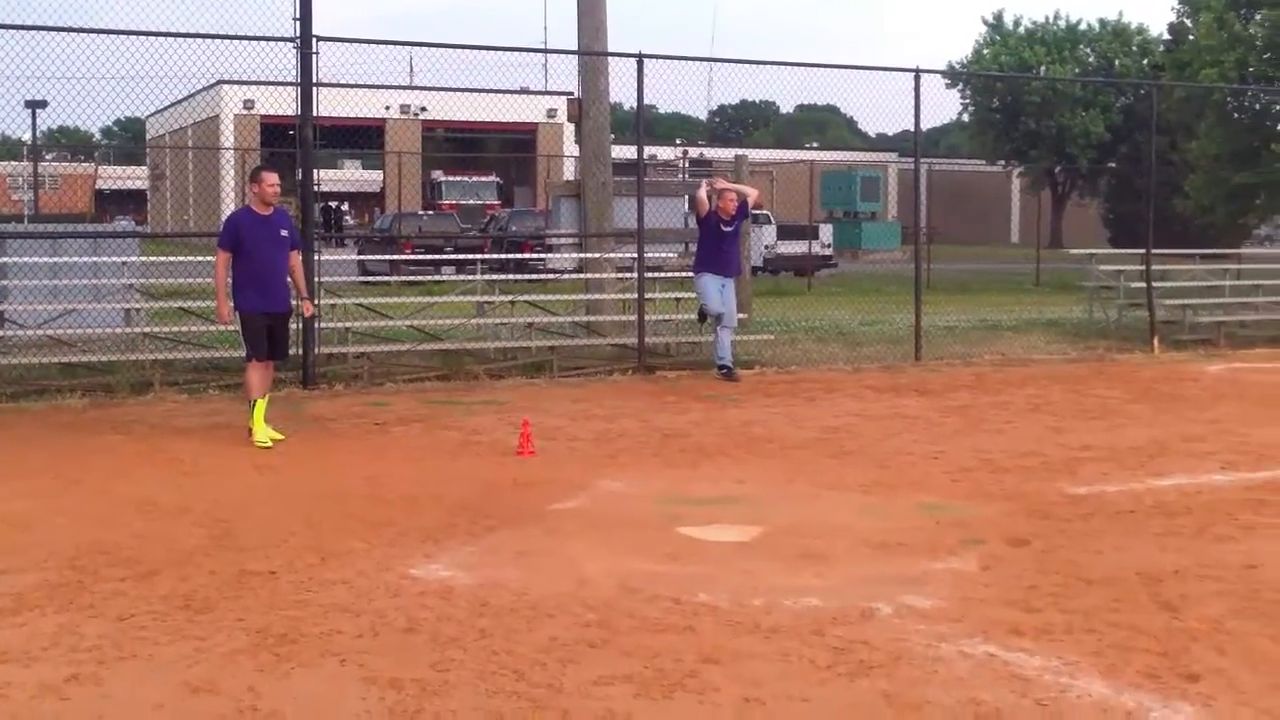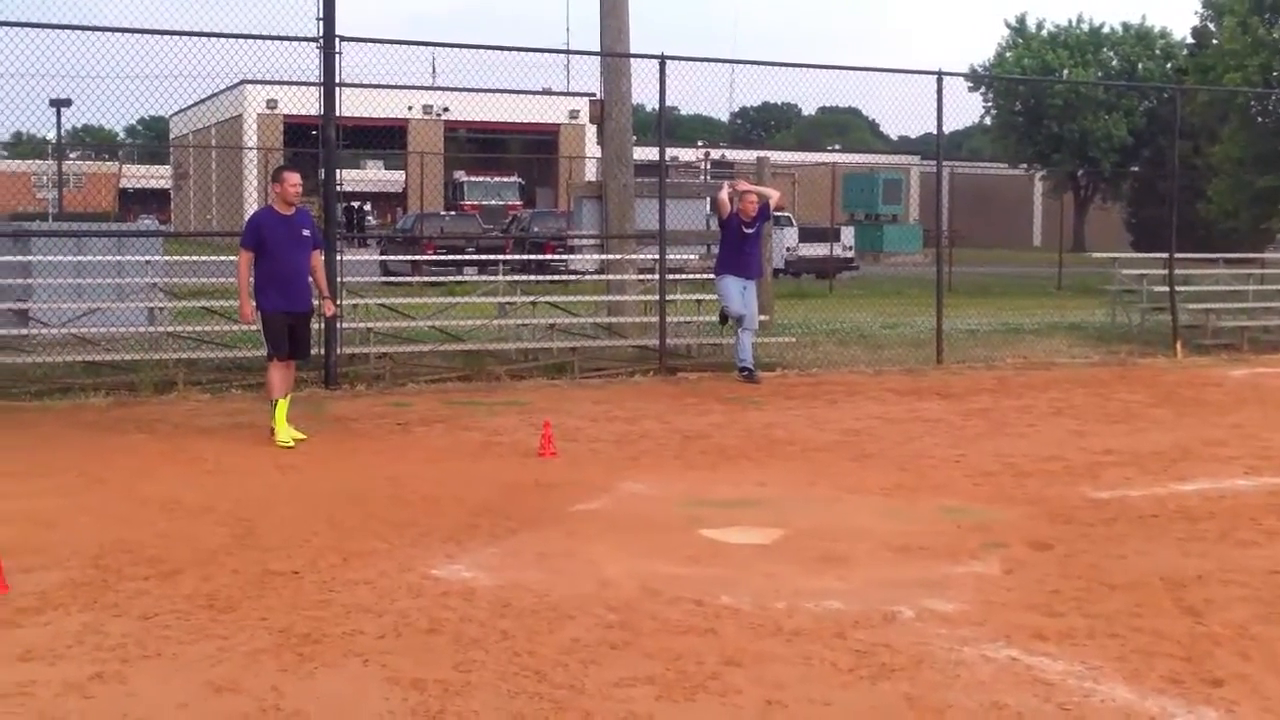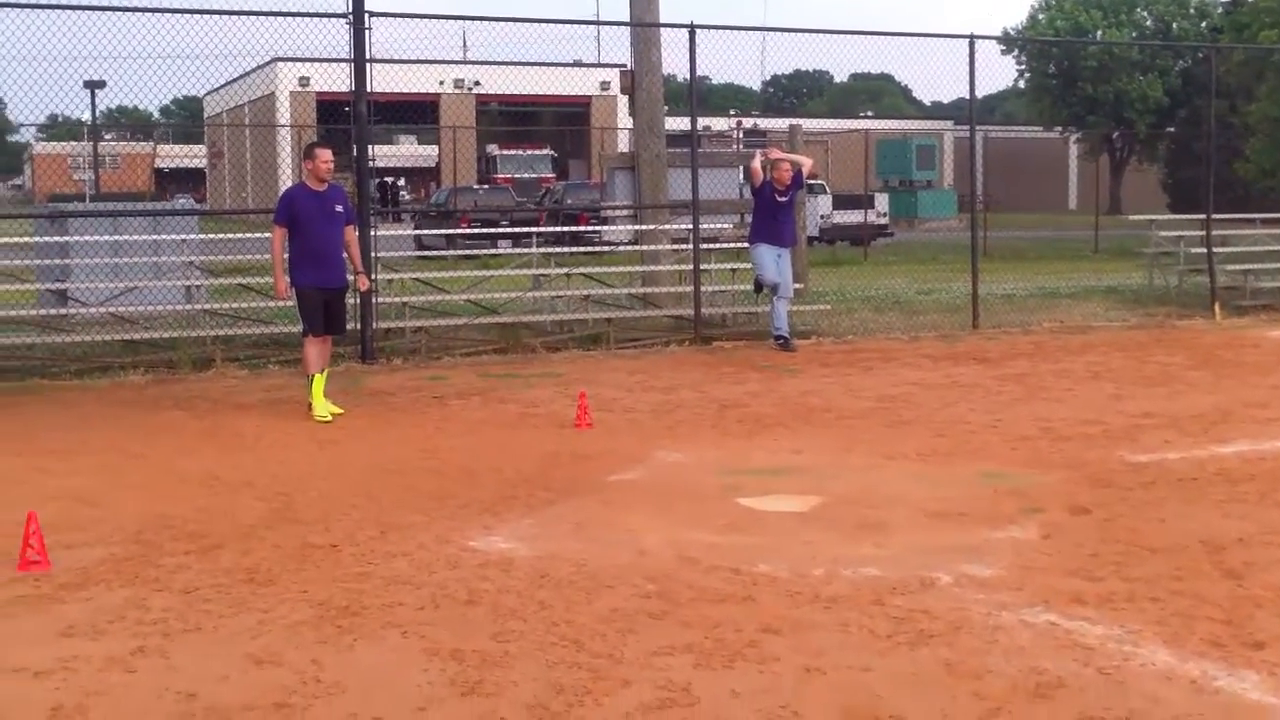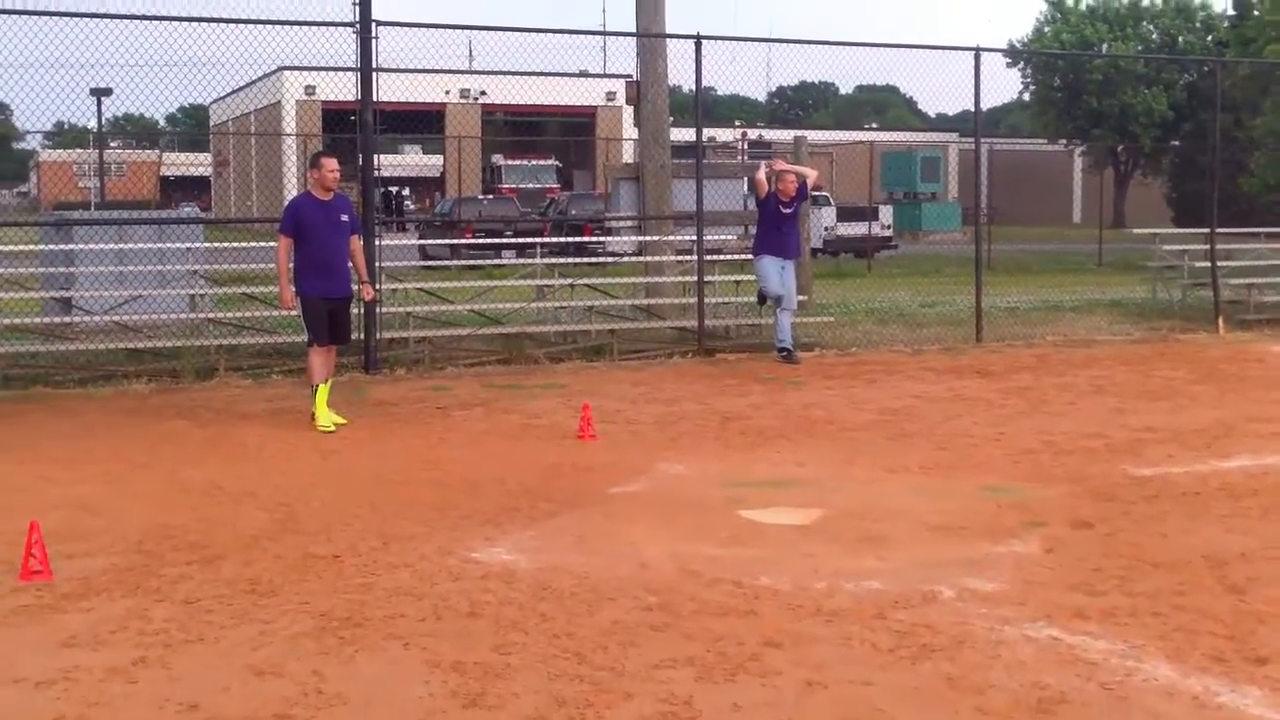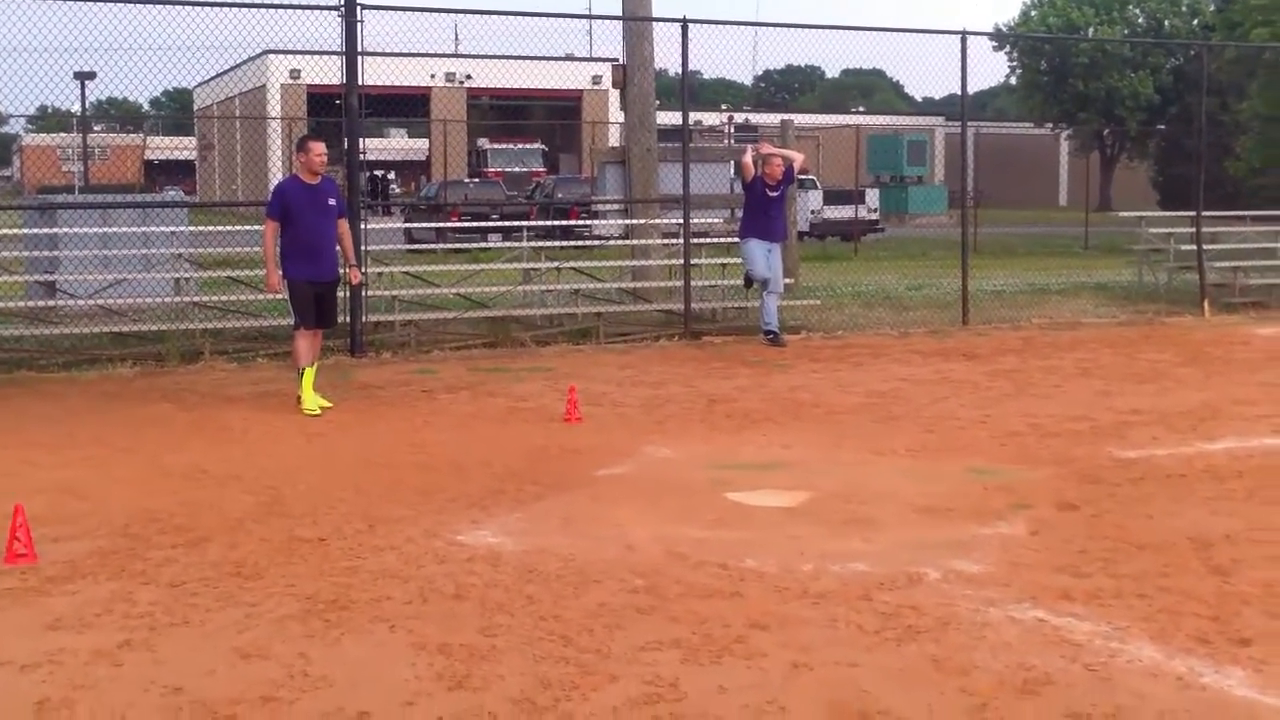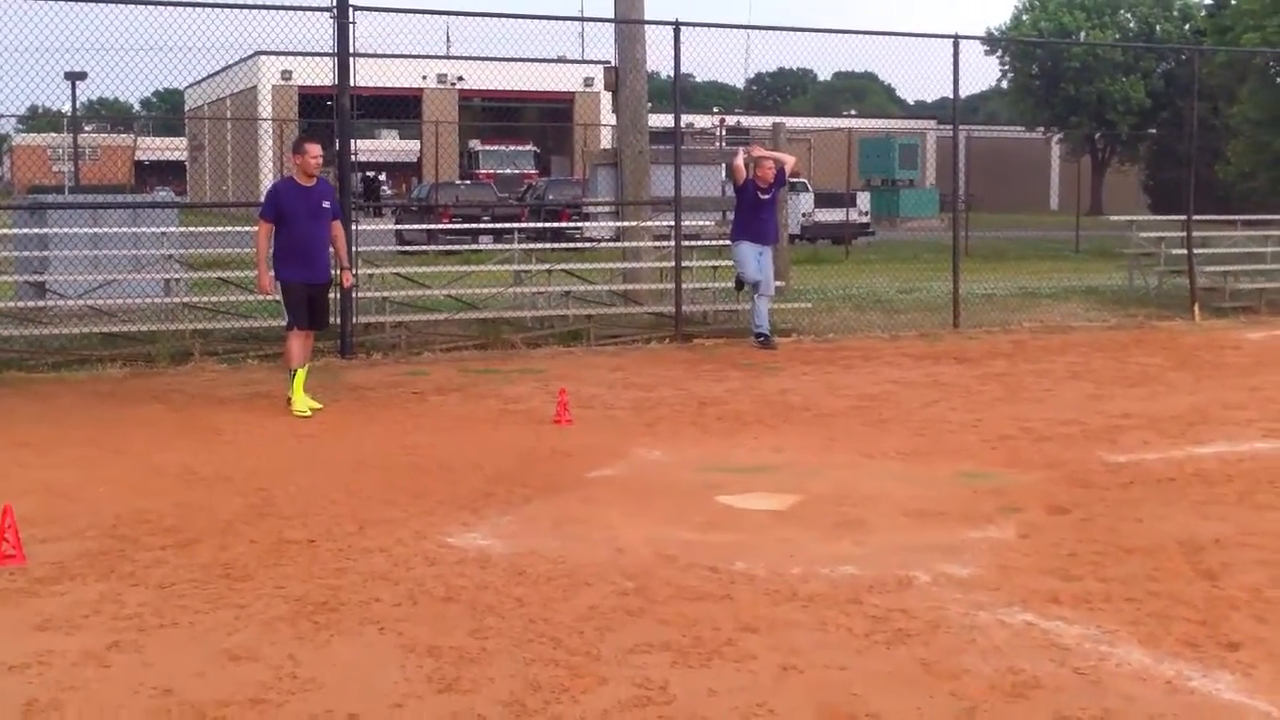
dt=0.5s
person 1, frame 1
left shoulder: (285, 220)
right shoulder: (237, 220)
left elbow: (294, 261)
right elbow: (222, 262)
left wrist: (304, 297)
right wrist: (222, 301)
left hip: (280, 305)
right hip: (251, 306)
left knee: (270, 362)
right knee: (256, 360)
left ankle: (260, 420)
right ankle: (256, 423)
person 1, frame 2
left shoulder: (306, 219)
right shoulder: (260, 220)
left elbow: (315, 261)
right elbow: (245, 261)
left wrist: (325, 296)
right wrist: (245, 300)
left hip: (302, 305)
right hip: (272, 306)
left knee: (291, 361)
right knee: (278, 360)
left ankle: (283, 420)
right ankle: (278, 423)
person 1, frame 3
left shoulder: (339, 195)
right shoulder: (292, 196)
left elbow: (349, 236)
right elbow: (278, 237)
left wrist: (359, 271)
right wrist: (279, 276)
left hip: (336, 280)
right hip: (307, 281)
left knee: (327, 336)
right knee: (313, 336)
left ankle: (321, 395)
right ankle: (315, 398)
person 1, frame 4
left shoulder: (345, 204)
right shoulder: (298, 206)
left elbow: (354, 245)
right elbow: (284, 247)
left wrist: (364, 280)
right wrist: (284, 286)
left hip: (341, 290)
right hip: (312, 291)
left knee: (332, 346)
right knee: (318, 346)
left ankle: (323, 405)
right ankle: (319, 408)
person 1, frame 5
left shoulder: (332, 188)
right shoulder: (285, 189)
left elbow: (342, 228)
right elbow: (270, 230)
left wrist: (352, 263)
right wrist: (271, 269)
left hip: (328, 274)
right hip: (298, 275)
left knee: (318, 329)
right knee: (304, 329)
left ankle: (309, 388)
right ankle: (305, 391)
person 1, frame 6
left shoulder: (327, 190)
right shoulder: (280, 190)
left elbow: (336, 230)
right elbow: (263, 232)
left wrist: (345, 266)
right wrist: (263, 271)
left hip: (321, 276)
right hip: (291, 276)
left knee: (310, 331)
right knee: (297, 330)
left ankle: (299, 390)
right ankle: (295, 393)
person 2, frame 1
left shoulder: (737, 217)
right shoulder: (709, 218)
left elbow: (753, 193)
right elbow: (700, 197)
left wrist: (727, 185)
right wrist: (704, 186)
left hip: (728, 277)
right hip: (706, 274)
left knee: (727, 322)
right knee: (715, 309)
left ankle: (724, 365)
right ankle: (705, 309)
person 2, frame 2
left shoulder: (759, 218)
right shoulder: (731, 219)
left elbow: (775, 195)
right elbow: (721, 199)
left wrist: (749, 187)
right wrist: (726, 188)
left hip: (750, 279)
right hip: (728, 276)
left knee: (749, 325)
right knee: (737, 311)
left ankle: (745, 367)
right ankle: (726, 311)
person 2, frame 3
left shoulder: (792, 186)
right shoulder: (764, 188)
left elbow: (808, 162)
right elbow: (754, 167)
left wrist: (781, 155)
right wrist: (759, 156)
left hip: (784, 247)
right hip: (762, 244)
left knee: (784, 293)
right knee: (771, 279)
left ankle: (781, 336)
right ankle: (761, 280)
person 2, frame 4
left shoulder: (796, 198)
right shoulder: (768, 199)
left elbow: (813, 174)
right elbow: (759, 179)
left wrist: (786, 167)
right wrist: (763, 167)
left hip: (788, 259)
right hip: (766, 256)
left knee: (787, 305)
right knee: (775, 291)
left ankle: (784, 348)
right ankle: (765, 291)
person 2, frame 5
left shoulder: (783, 181)
right shoulder: (755, 183)
left elbow: (799, 157)
right elbow: (746, 162)
left wrist: (773, 150)
right wrist: (750, 151)
left hip: (775, 242)
right hip: (752, 239)
left knee: (774, 288)
right knee: (762, 274)
left ankle: (770, 331)
right ankle: (751, 274)
person 2, frame 6
left shoulder: (775, 184)
right shoulder: (746, 186)
left elbow: (791, 160)
right elbow: (737, 165)
left wrist: (764, 153)
right wrist: (741, 153)
left hip: (766, 245)
right hip: (744, 242)
left knee: (765, 290)
right knee: (753, 277)
left ankle: (761, 333)
right ankle: (742, 277)
